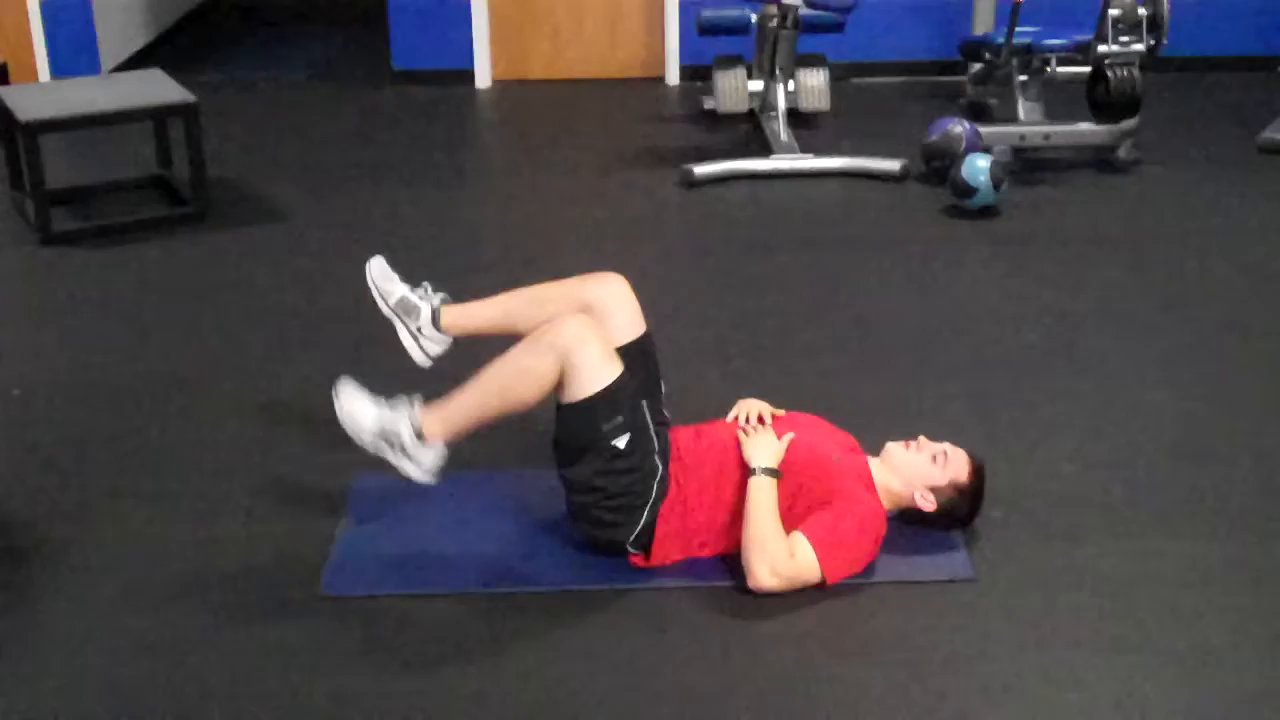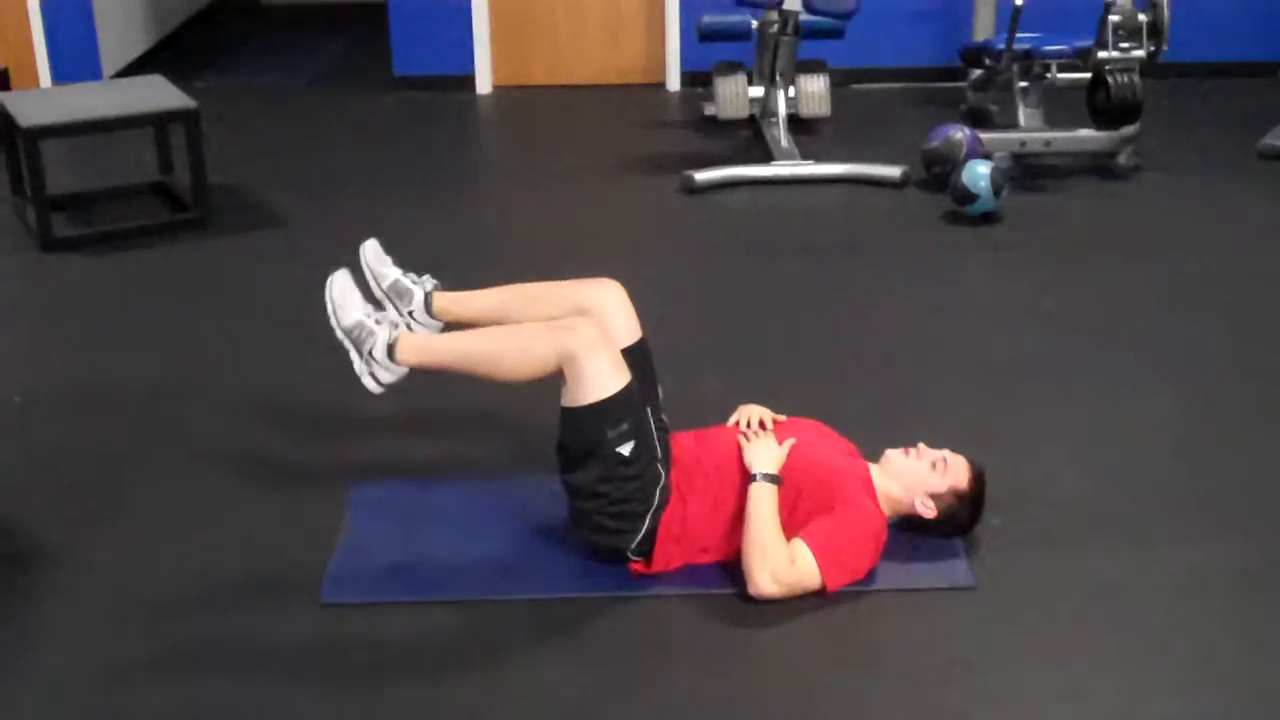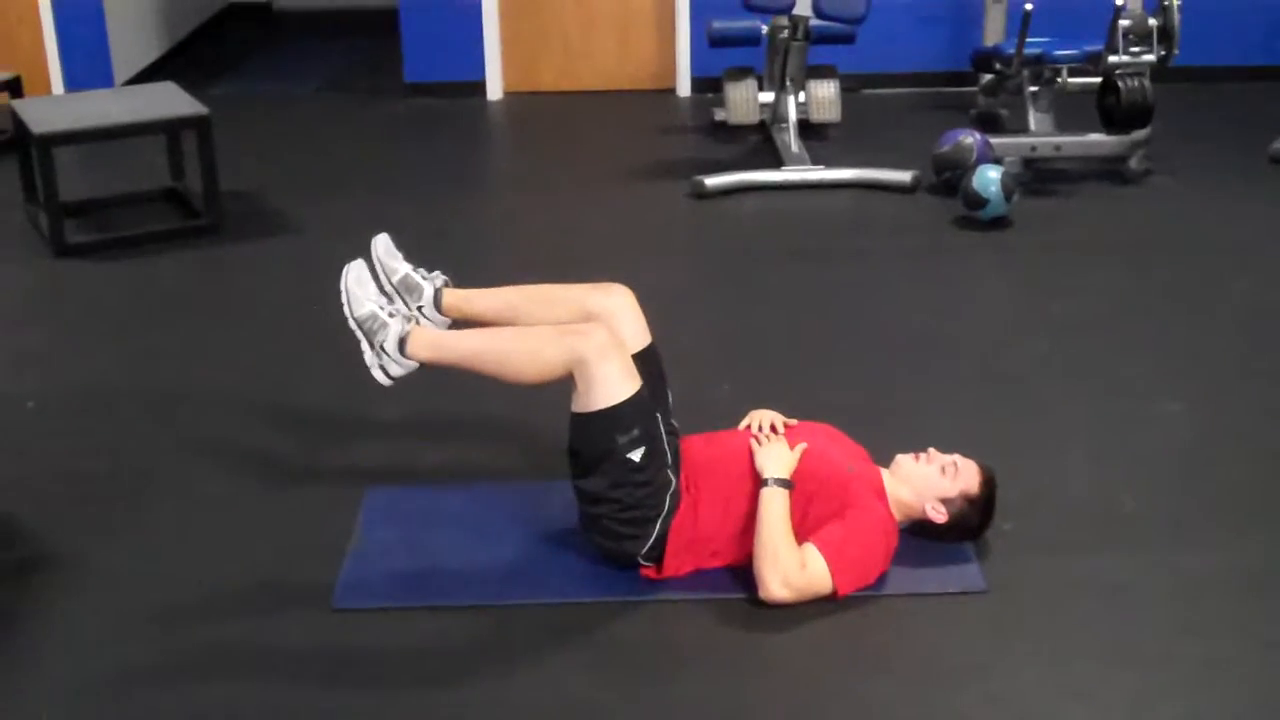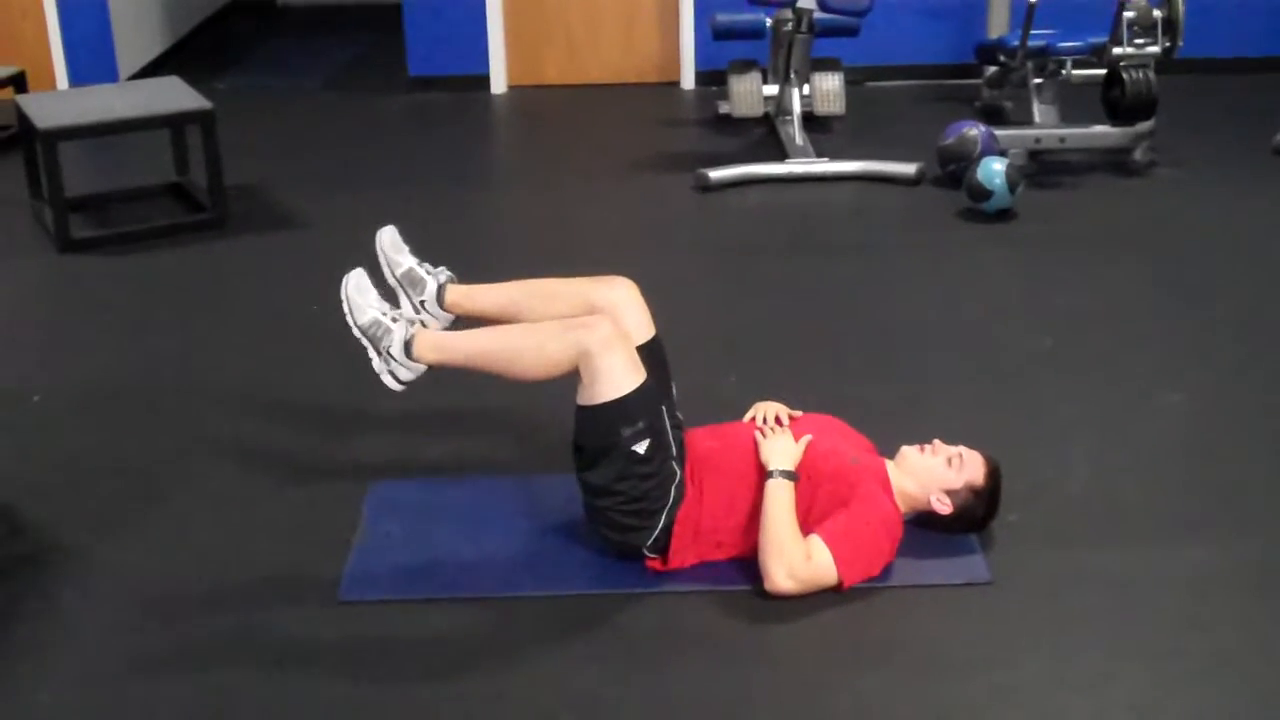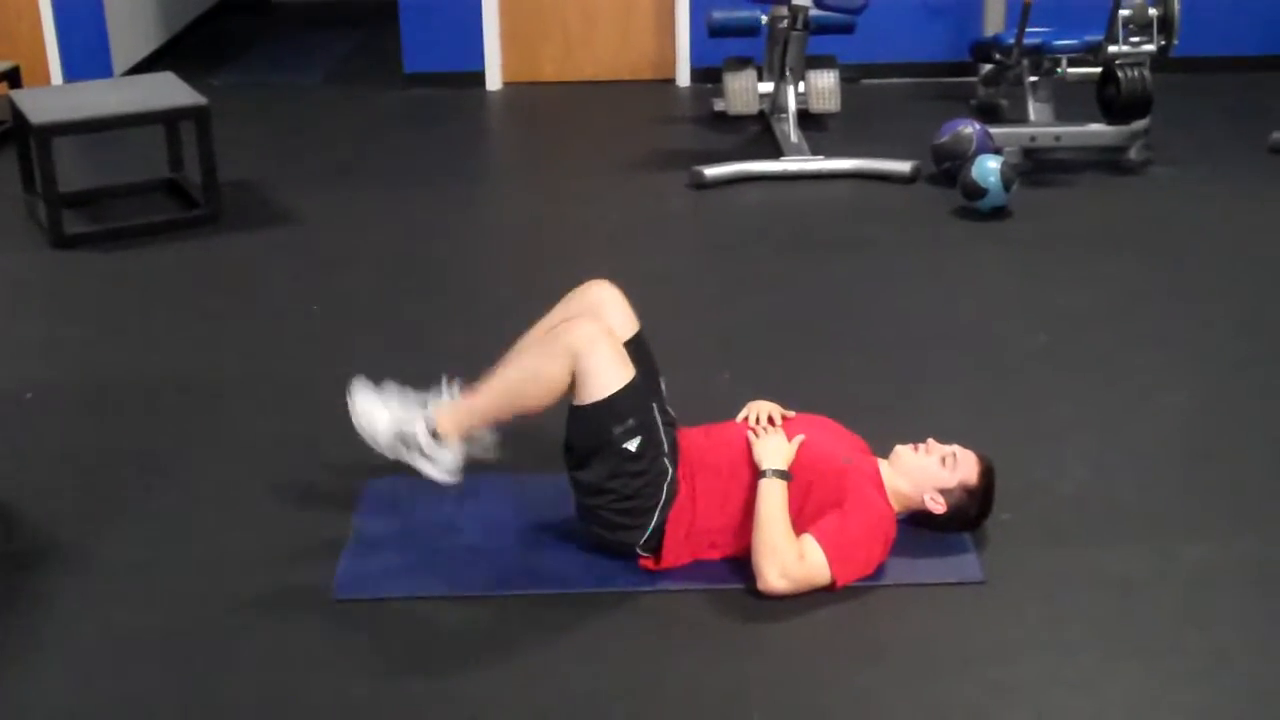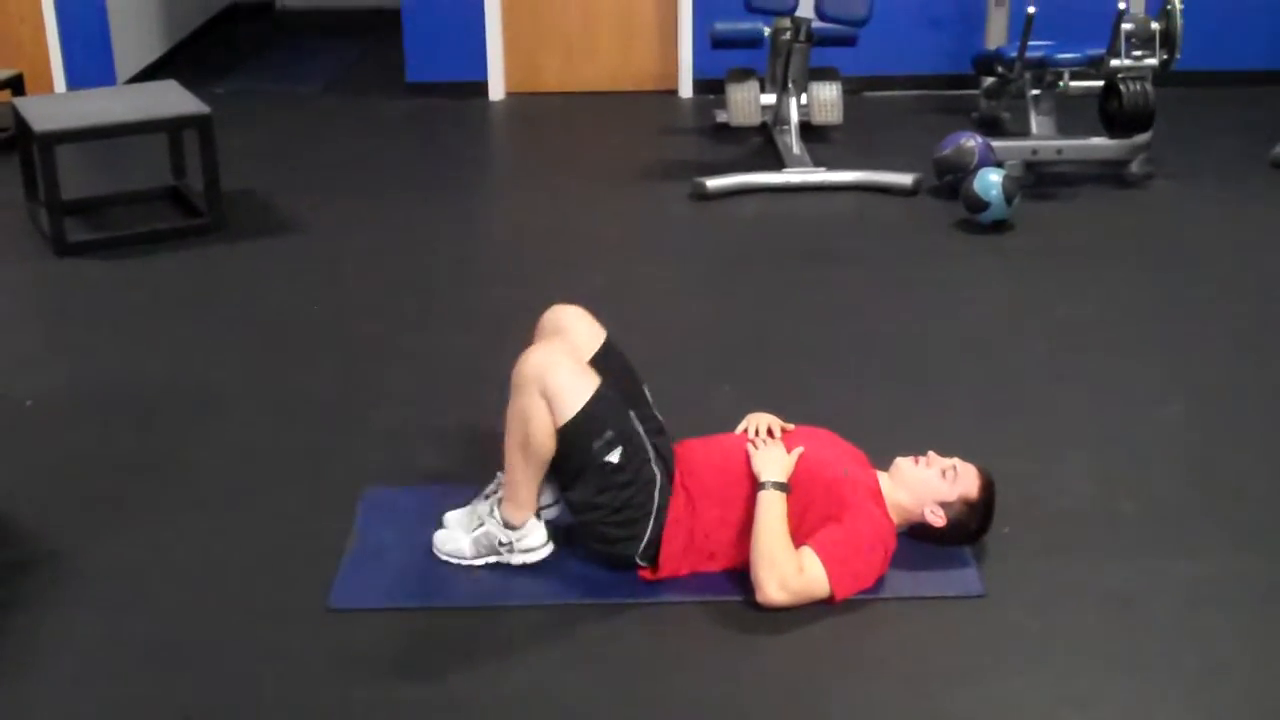
dt=0.3s
person 1, frame 1
left shoulder: (861, 518)
right shoulder: (848, 455)
left elbow: (765, 572)
left wrist: (762, 469)
right wrist: (754, 410)
left hip: (636, 508)
right hip: (659, 453)
left knee: (573, 333)
right knee: (606, 291)
left ankle: (422, 434)
right ankle: (437, 321)
person 1, frame 2
left shoulder: (860, 526)
right shoulder: (848, 464)
left elbow: (766, 579)
left wrist: (764, 475)
right wrist: (756, 418)
left hip: (636, 514)
right hip: (661, 460)
left knee: (582, 338)
right knee: (602, 297)
left ankle: (393, 352)
right ankle: (429, 307)
person 1, frame 3
left shoulder: (871, 531)
right shoulder: (856, 465)
left elbow: (777, 584)
left wrist: (775, 479)
right wrist: (767, 422)
left hip: (647, 520)
right hip: (669, 464)
left knee: (593, 343)
right knee: (611, 301)
left ankle: (404, 345)
right ankle: (436, 302)
person 1, frame 4
left shoulder: (876, 521)
right shoulder: (863, 458)
left elbow: (783, 575)
left wrist: (781, 470)
right wrist: (772, 414)
left hip: (654, 511)
right hip: (677, 455)
left knee: (597, 336)
right knee: (615, 293)
left ankle: (409, 348)
right ankle: (440, 299)
person 1, frame 5
left shoulder: (868, 523)
right shoulder: (856, 453)
left elbow: (777, 575)
left wrist: (772, 470)
right wrist: (766, 414)
left hip: (646, 510)
right hip: (665, 454)
left knee: (585, 342)
right knee: (600, 298)
left ankle: (436, 433)
right ankle: (463, 417)
person 1, frame 6
left shoulder: (869, 531)
right shoulder: (855, 466)
left elbow: (775, 587)
left wrist: (773, 481)
right wrist: (765, 425)
left hip: (645, 520)
right hip: (666, 467)
left knee: (539, 367)
right knee: (563, 322)
left ankle: (514, 528)
right ankle: (533, 484)
